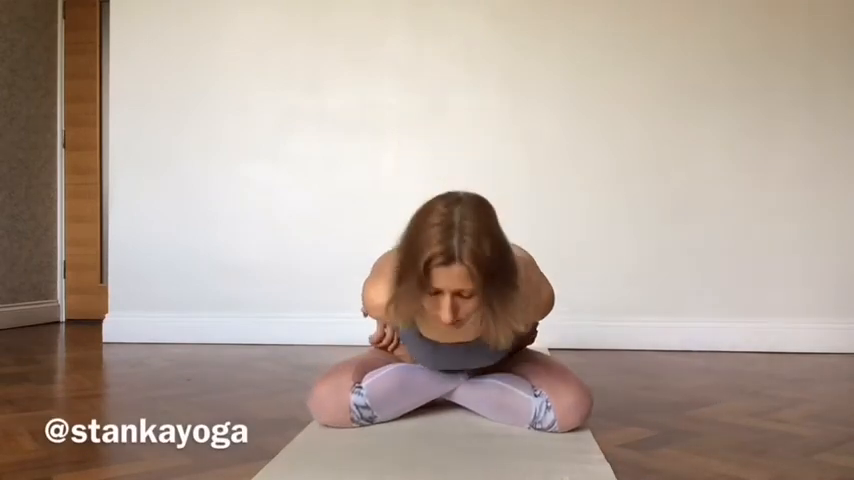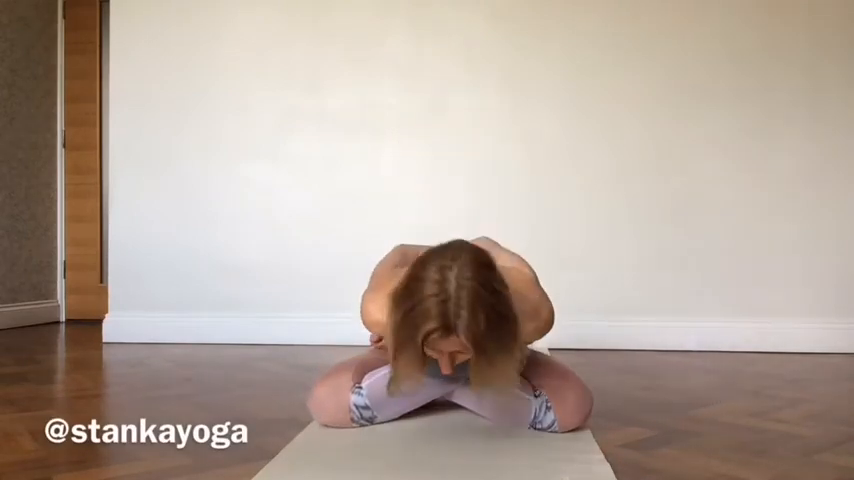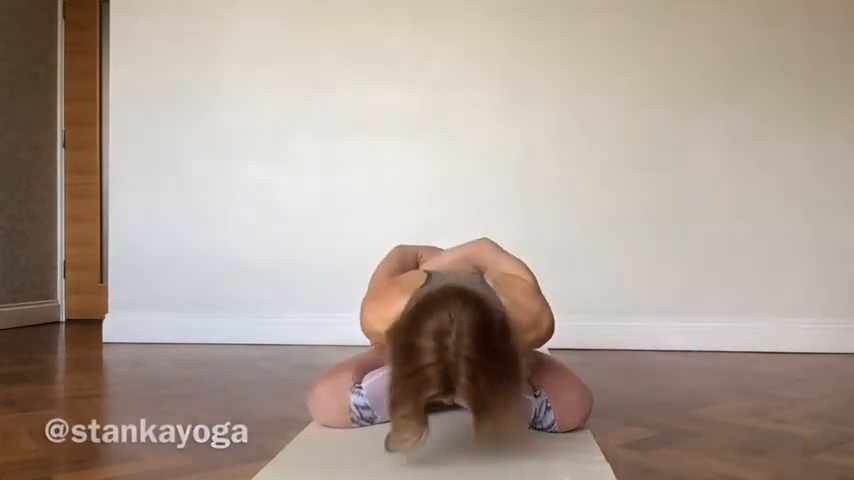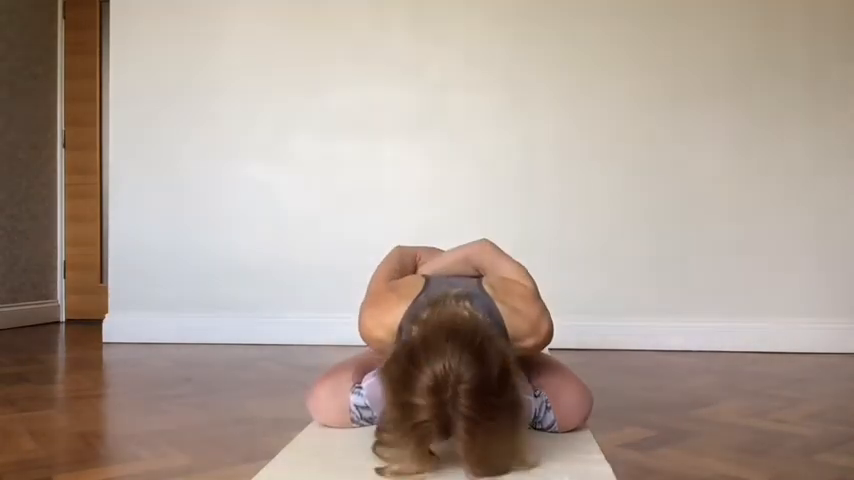
dt=0.3s
person 1, frame 1
left shoulder: (532, 294)
right shoulder: (382, 294)
right elbow: (398, 254)
left hip: (496, 366)
right hip: (416, 364)
left knee: (573, 406)
right knee: (325, 402)
left ankle: (441, 388)
person 1, frame 2
left shoulder: (532, 313)
right shoulder: (380, 310)
left elbow: (485, 249)
right elbow: (401, 255)
left hip: (494, 371)
right hip: (412, 365)
left knee: (574, 408)
right knee: (324, 403)
person 1, frame 3
left shoulder: (532, 320)
right shoulder: (380, 317)
left elbow: (484, 251)
right elbow: (401, 256)
left knee: (574, 406)
right knee: (324, 401)
person 1, frame 4
left shoulder: (531, 328)
right shoulder: (380, 323)
left elbow: (484, 252)
right elbow: (401, 257)
left knee: (573, 407)
right knee: (324, 403)
